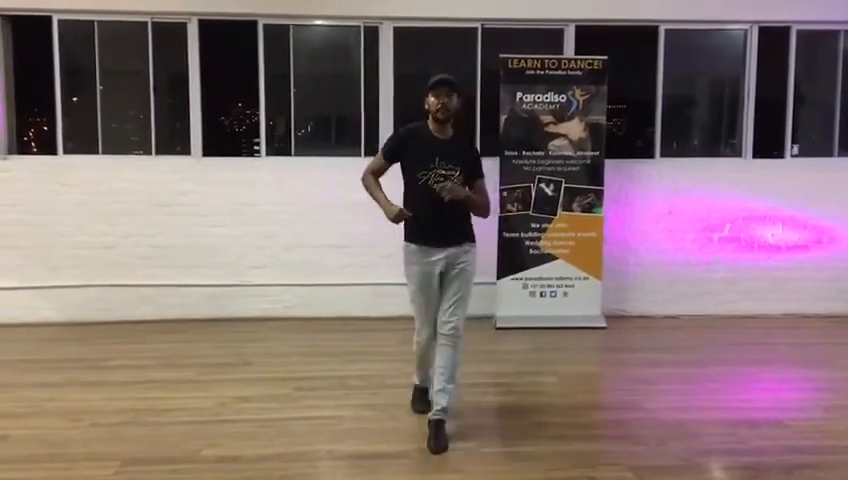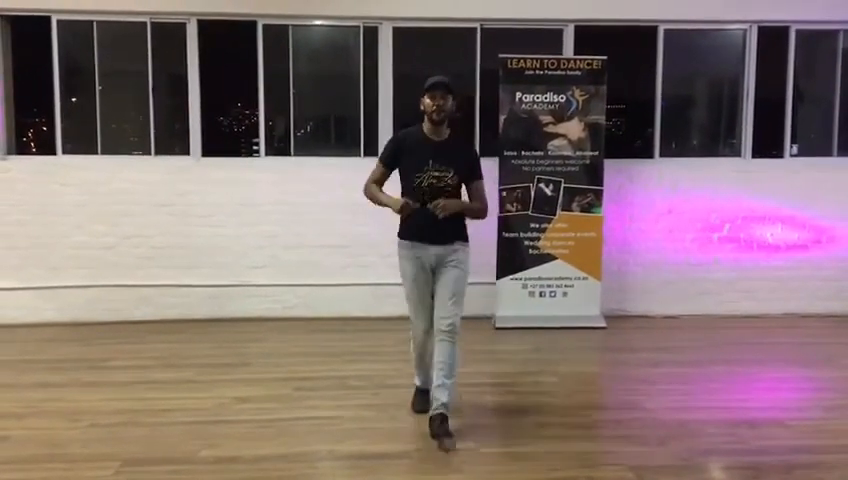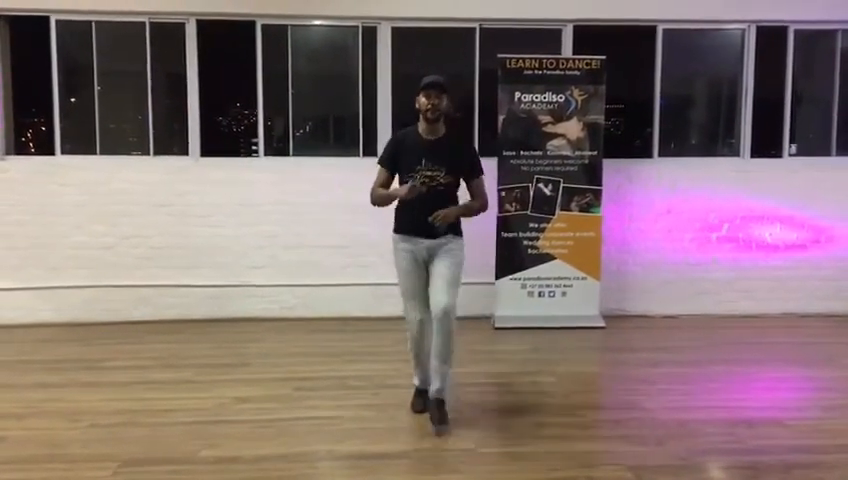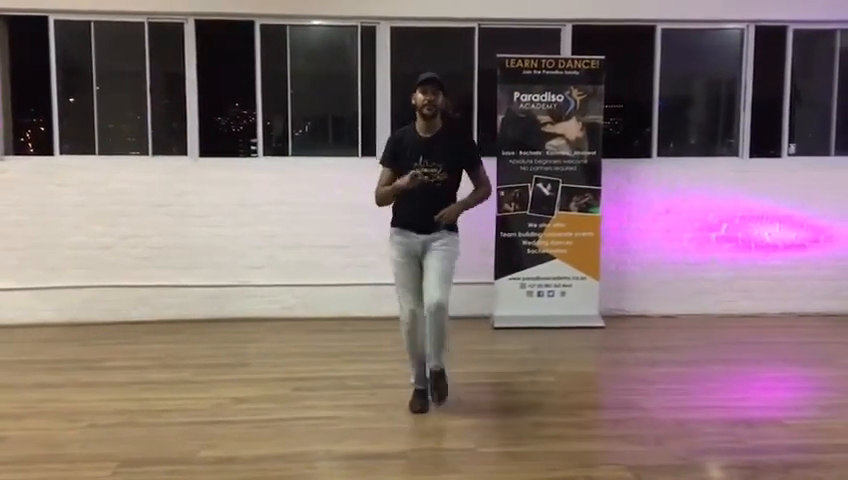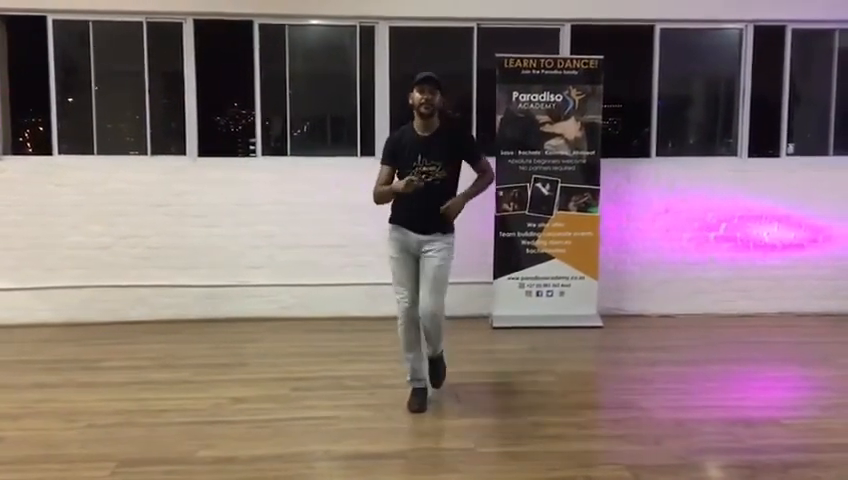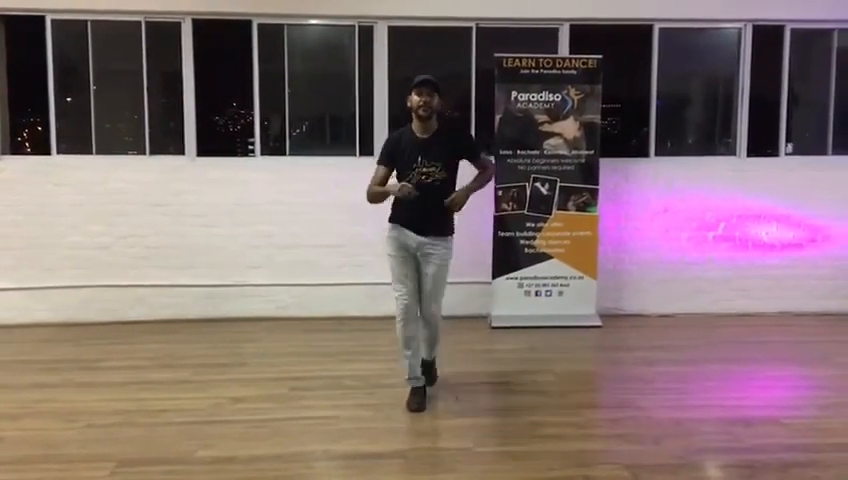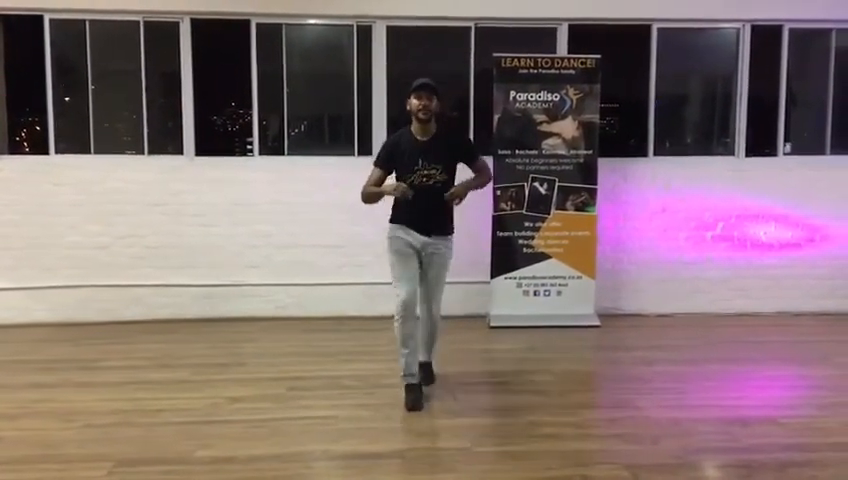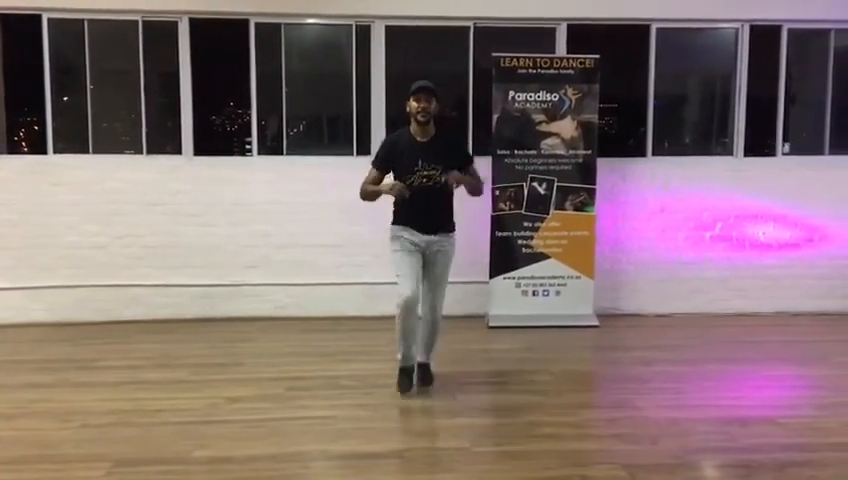
dt=0.1s
person 1, frame 1
left shoulder: (467, 150)
right shoulder: (407, 137)
left elbow: (485, 208)
right elbow: (368, 175)
left wrist: (461, 194)
right wrist: (386, 205)
left hip: (461, 251)
right hip: (419, 251)
left knee: (450, 330)
right knee: (425, 331)
left ankle: (438, 418)
right ankle: (422, 383)
person 1, frame 2
left shoulder: (465, 151)
right shoulder: (404, 142)
left elbow: (482, 209)
right elbow: (370, 185)
left wrist: (457, 205)
right wrist: (390, 201)
left hip: (454, 249)
right hip: (413, 247)
left knee: (447, 326)
right knee: (421, 327)
left ankle: (440, 412)
right ankle: (423, 385)
person 1, frame 3
left shoulder: (461, 148)
right shoulder: (399, 143)
left elbow: (481, 201)
right elbow: (374, 196)
left wrist: (454, 212)
right wrist: (396, 193)
left hip: (446, 242)
right hip: (407, 241)
left knee: (443, 310)
right knee: (415, 319)
left ankle: (439, 394)
right ankle: (421, 385)
person 1, frame 4
left shoulder: (459, 141)
right shoulder: (399, 140)
left elbow: (484, 187)
right elbow: (380, 197)
left wrist: (459, 206)
right wrist: (401, 184)
left hip: (442, 236)
right hip: (403, 235)
left knee: (436, 303)
right knee: (410, 313)
left ankle: (437, 370)
right ankle: (419, 382)
person 1, frame 5
left shoulder: (457, 138)
right shoulder: (398, 139)
left elbow: (487, 174)
right elbow: (378, 195)
left wrist: (464, 198)
right wrist: (398, 187)
left hip: (439, 237)
right hip: (401, 235)
left knee: (431, 310)
right knee: (406, 310)
left ankle: (434, 354)
right ankle: (417, 383)
person 1, frame 6
left shoulder: (456, 139)
right shoulder: (396, 141)
left elbow: (488, 169)
right elbow: (371, 194)
left wrist: (466, 191)
right wrist: (392, 189)
left hip: (439, 238)
right hip: (401, 234)
left knee: (430, 311)
right knee: (405, 307)
left ankle: (428, 357)
right ankle: (415, 382)
person 1, frame 7
left shoulder: (454, 142)
right shoulder: (395, 143)
left elbow: (486, 173)
right elbow: (366, 194)
left wrist: (467, 186)
right wrist: (388, 190)
left hip: (439, 237)
right hip: (403, 234)
left knee: (430, 308)
right knee: (405, 302)
left ankle: (425, 361)
right ankle: (411, 379)
person 1, frame 8
left shoulder: (451, 144)
right shoulder: (394, 143)
left elbow: (478, 189)
right elbow: (365, 190)
left wrist: (463, 179)
right wrist: (385, 188)
left hip: (442, 236)
right hip: (405, 233)
left knee: (433, 306)
right knee: (407, 296)
left ankle: (424, 360)
right ankle: (406, 362)
